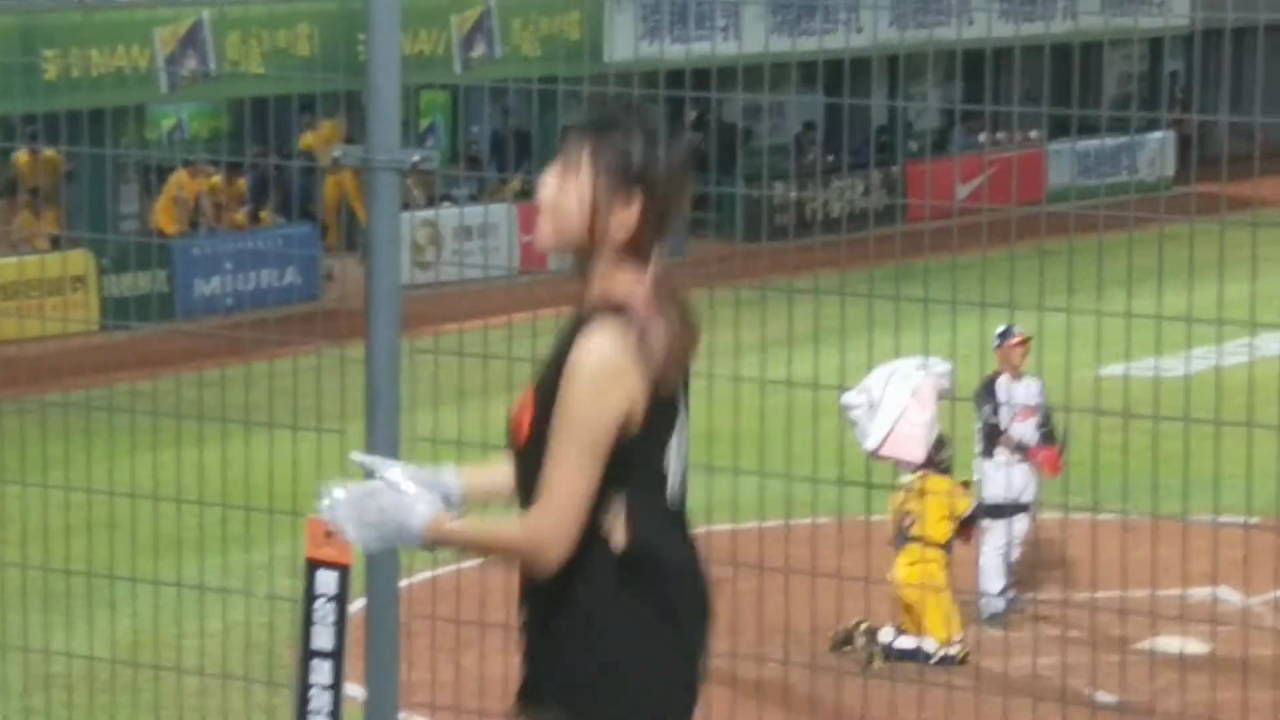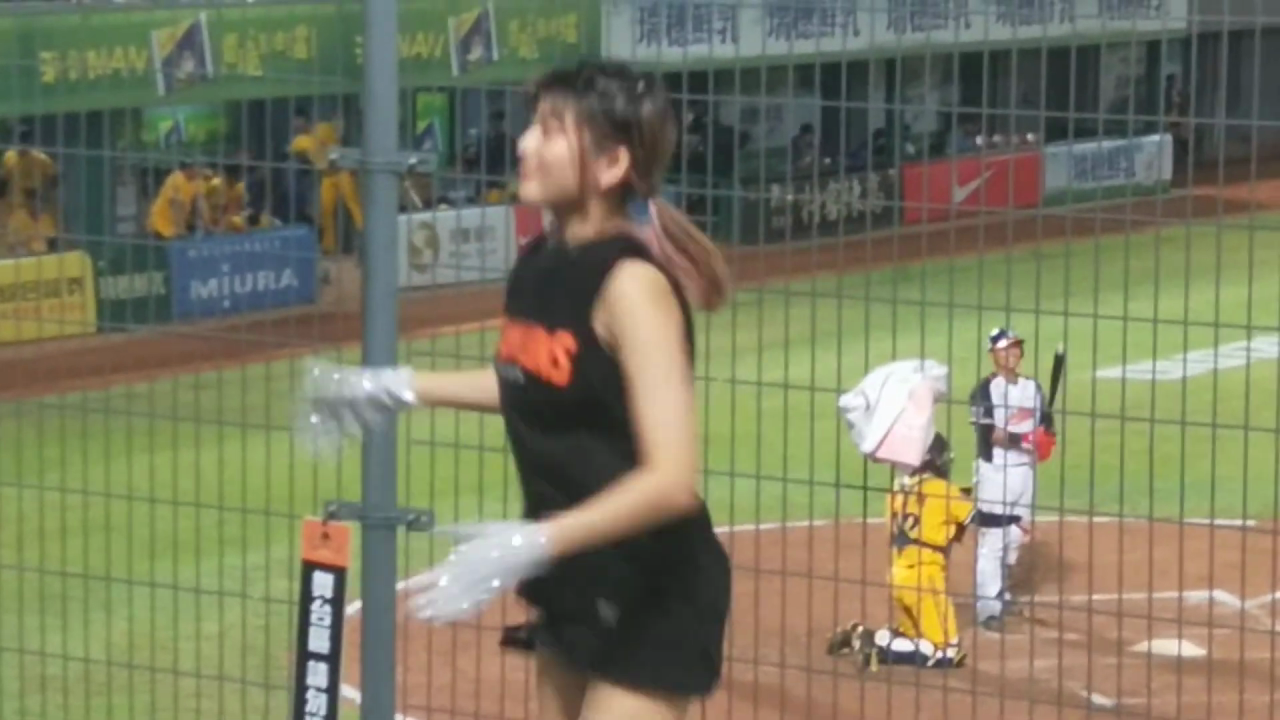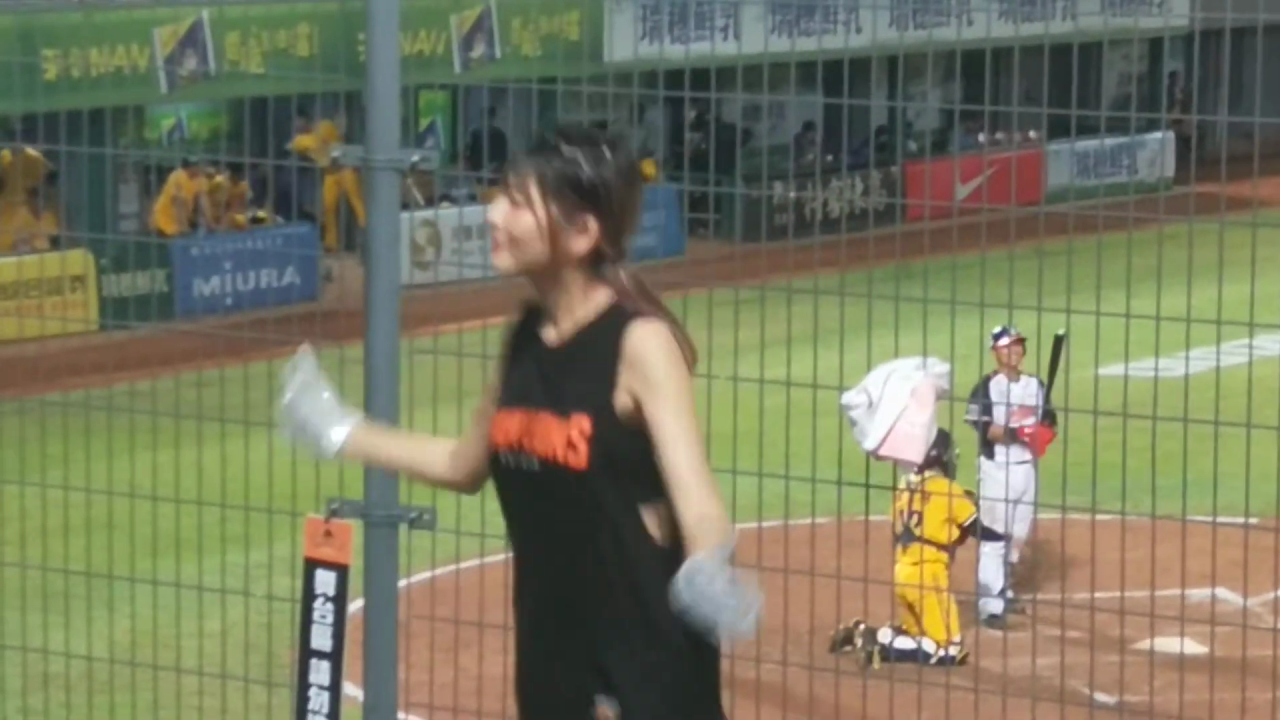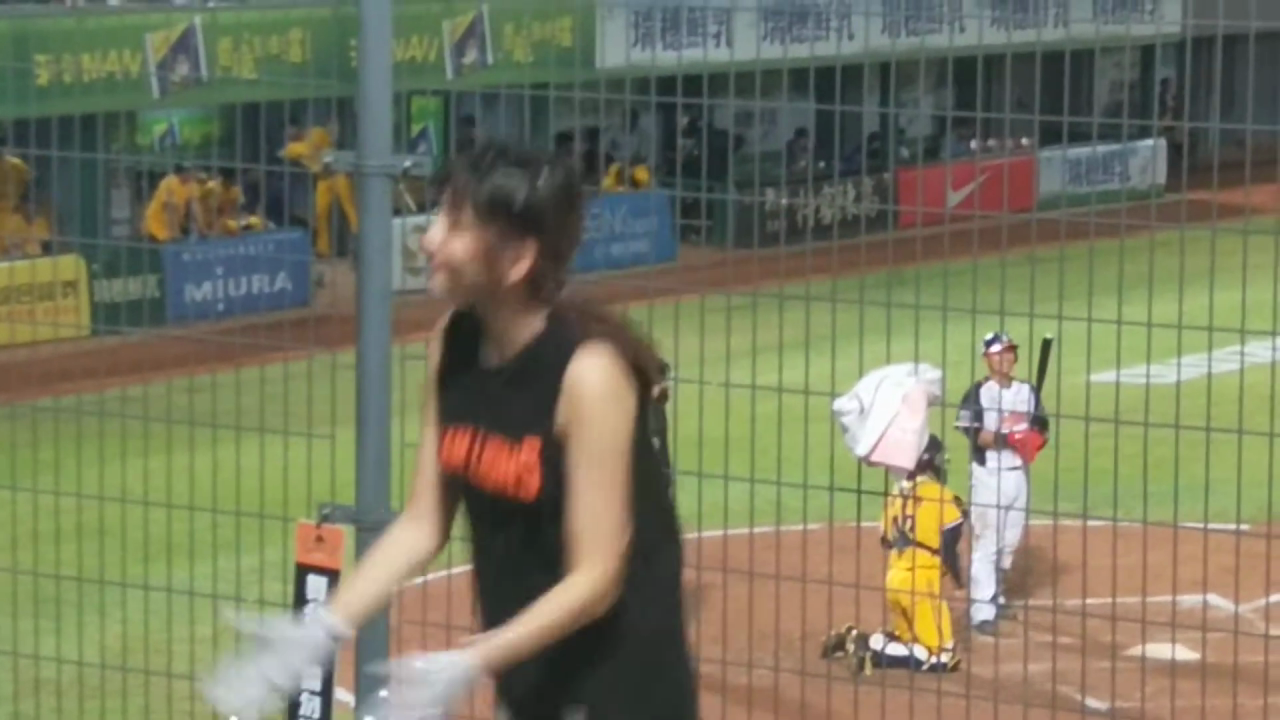
dt=0.2s
person 1, frame 1
left shoulder: (605, 351)
right shoulder: (632, 328)
left elbow: (547, 541)
left wrist: (418, 520)
right wrist: (440, 484)
left hip: (622, 641)
right hip: (601, 629)
person 1, frame 2
left shoulder: (635, 287)
right shoulder: (541, 262)
left elbow: (674, 481)
left wrist: (533, 543)
right wrist: (399, 388)
left hip: (651, 594)
right hip: (576, 582)
person 1, frame 3
left shoulder: (641, 344)
right shoulder: (524, 338)
left elbow: (703, 511)
right elbow: (469, 465)
left wrist: (706, 575)
right wrist: (343, 432)
left hip: (648, 663)
right hip: (558, 647)
person 1, frame 4
left shoulder: (587, 373)
right shoulder: (453, 347)
left elbow: (594, 578)
right elbow: (422, 524)
left wrist: (463, 666)
right wrist: (319, 630)
right hip: (532, 672)
person 2, frame 1
left shoulder: (1034, 385)
right shoulder: (991, 386)
left elbow: (1044, 426)
right elbow: (993, 433)
left wrist: (1051, 451)
right wrist: (1029, 450)
left hip: (1028, 468)
right hip: (998, 468)
left knee: (1017, 536)
right knee: (995, 537)
left ankle: (1003, 591)
right ankle: (991, 603)
person 2, frame 2
left shoulder: (1032, 387)
right shoulder: (986, 389)
left elbow: (1045, 424)
right elbow: (986, 433)
left wrist: (1046, 439)
right wrist: (1023, 438)
left hip: (1024, 470)
right hip: (994, 471)
left knee: (1015, 538)
right knee: (992, 540)
left ankle: (1000, 593)
right ankle: (988, 606)
person 2, frame 3
left shoulder: (1035, 385)
right shoulder: (987, 386)
left elbow: (1049, 421)
right elbow: (983, 428)
left wrist: (1044, 433)
right wrist: (1017, 432)
left hip: (1027, 468)
right hip: (996, 468)
left knee: (1017, 534)
right knee: (994, 537)
left ankle: (1003, 591)
right ankle: (989, 604)
person 2, frame 4
left shoulder: (1028, 391)
right shoulder: (978, 392)
left elbow: (1041, 429)
right elbow: (974, 434)
left wrist: (1034, 440)
right wrist: (1007, 438)
left hip: (1019, 474)
right hip: (988, 475)
left knee: (1009, 542)
right knee: (986, 544)
left ankle: (995, 597)
right ankle: (982, 610)
person 3, frame 1
left shoulder: (905, 487)
right shoulder: (943, 486)
right elbow: (980, 513)
left hip: (903, 571)
right hip: (926, 574)
left knee: (913, 636)
right knee: (950, 650)
left ankle: (863, 632)
right ankle: (881, 643)
person 3, frame 2
left shoulder: (899, 488)
right shoulder: (942, 489)
right elbow: (977, 517)
left hip: (899, 574)
right hip: (924, 576)
left knee: (911, 638)
right knee: (946, 654)
left ankle: (859, 636)
right ankle: (875, 644)
person 3, frame 3
left shoulder: (904, 485)
right shoulder: (947, 490)
right elbow: (977, 530)
right wrist: (1005, 537)
left hip: (903, 572)
right hip: (929, 575)
left knee: (917, 634)
right knee: (950, 651)
left ankle: (860, 633)
right ankle: (881, 643)
person 3, frame 4
left shoulder: (897, 493)
right shoulder: (939, 494)
right elbow: (949, 541)
right wrist: (958, 581)
left hip: (894, 578)
right hip: (922, 581)
left knee: (907, 641)
right knee: (941, 658)
left ankle: (850, 639)
right ankle: (872, 649)
